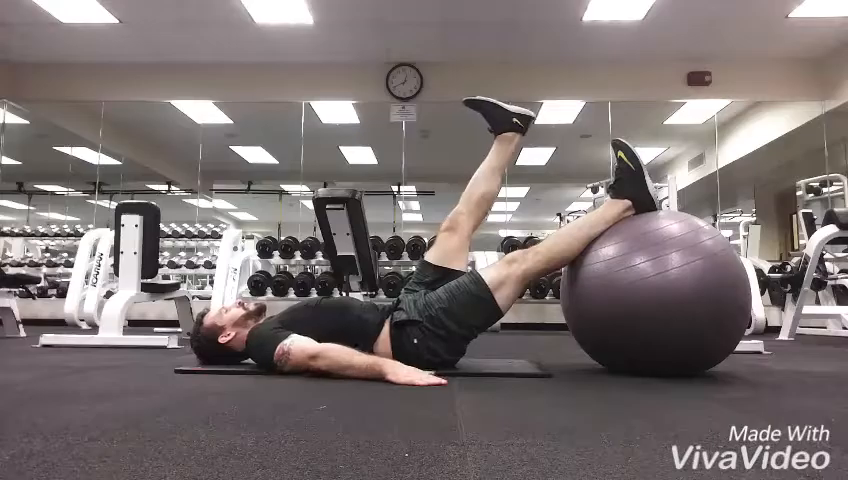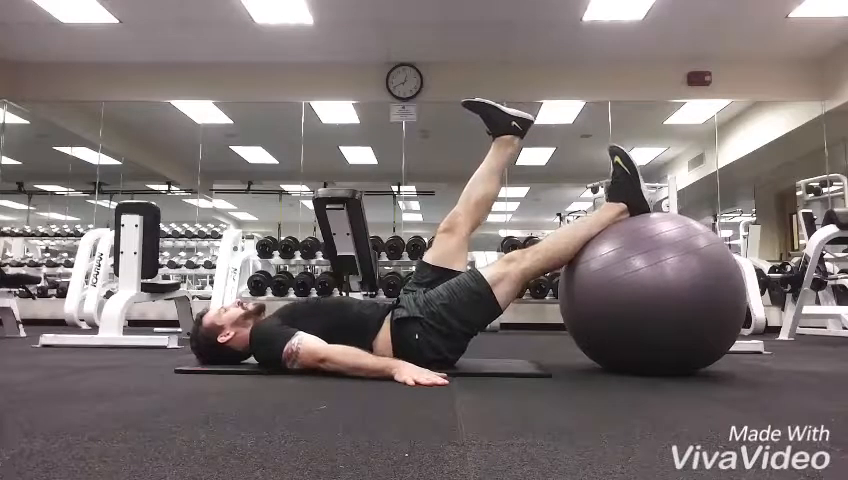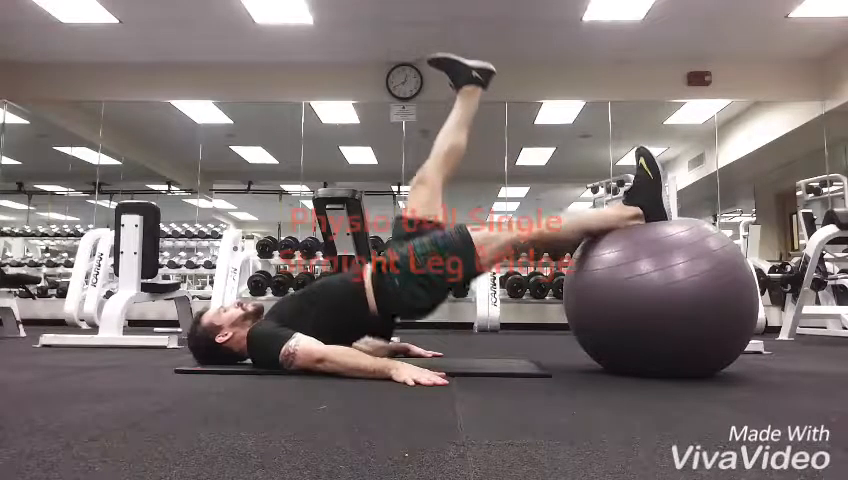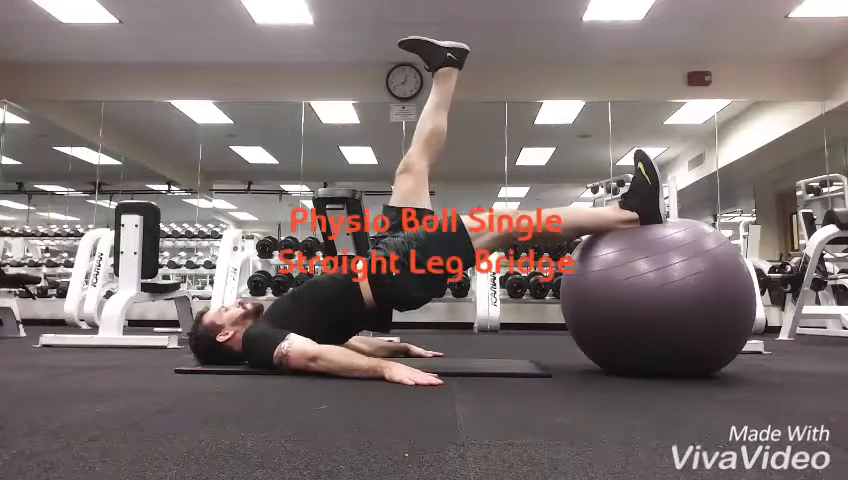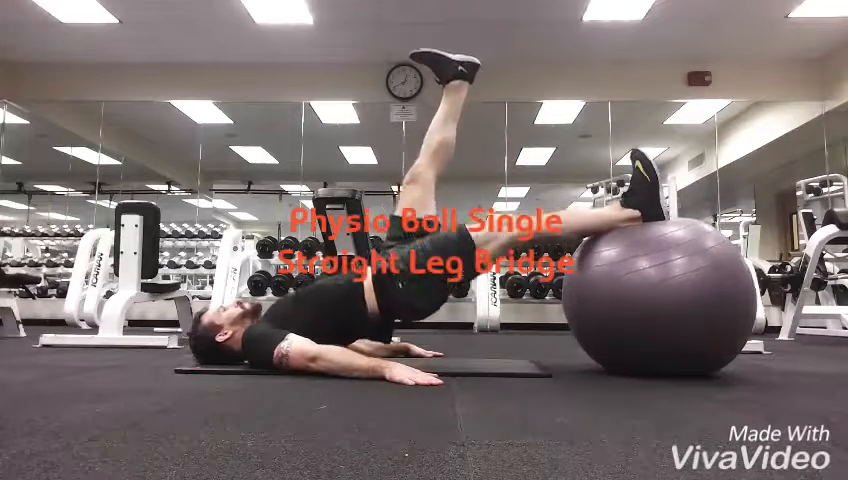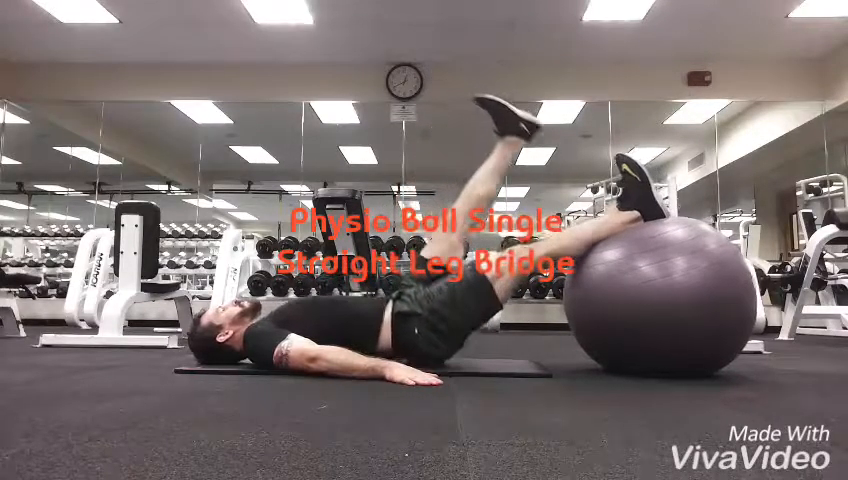
dt=0.5s
person 1, frame 1
left shoulder: (276, 327)
right shoulder: (263, 341)
right elbow: (314, 354)
right wrist: (389, 366)
left hip: (406, 312)
right hip: (415, 335)
left knee: (455, 225)
right knee: (519, 263)
left ankle: (507, 134)
right ankle: (624, 202)
person 1, frame 2
left shoulder: (276, 324)
right shoulder: (266, 338)
right elbow: (323, 355)
right wrist: (395, 365)
left hip: (405, 313)
right hip: (415, 333)
left knee: (454, 227)
right knee: (519, 262)
left ankle: (505, 138)
right ankle: (619, 207)
person 1, frame 3
left shoulder: (272, 325)
right shoulder: (263, 340)
left elbow: (344, 337)
right elbow: (319, 356)
right wrist: (393, 368)
left hip: (391, 273)
right hip: (397, 281)
left knee: (426, 182)
right knee: (509, 234)
left ankle: (469, 90)
right ankle: (634, 210)
person 1, frame 4
left shoulder: (270, 325)
right shoulder: (259, 341)
left elbow: (340, 340)
right elbow: (313, 357)
right wrist: (388, 368)
left hip: (385, 262)
right hip: (396, 273)
left knee: (412, 168)
right knee: (508, 224)
left ankle: (444, 71)
right ankle: (631, 213)
person 1, frame 5
left shoulder: (268, 326)
right shoulder: (258, 341)
left elbow: (342, 340)
right elbow: (312, 355)
right wrist: (387, 368)
left hip: (389, 271)
right hip: (399, 282)
left knee: (420, 178)
right knee: (511, 228)
left ankle: (455, 83)
right ankle: (632, 212)
person 1, frame 6
left shoulder: (273, 325)
right shoulder: (259, 341)
right elbow: (314, 357)
right wrist: (387, 366)
left hip: (405, 307)
right hip: (418, 328)
left knee: (453, 223)
right knee: (520, 255)
left ankle: (511, 139)
right ankle: (633, 213)
